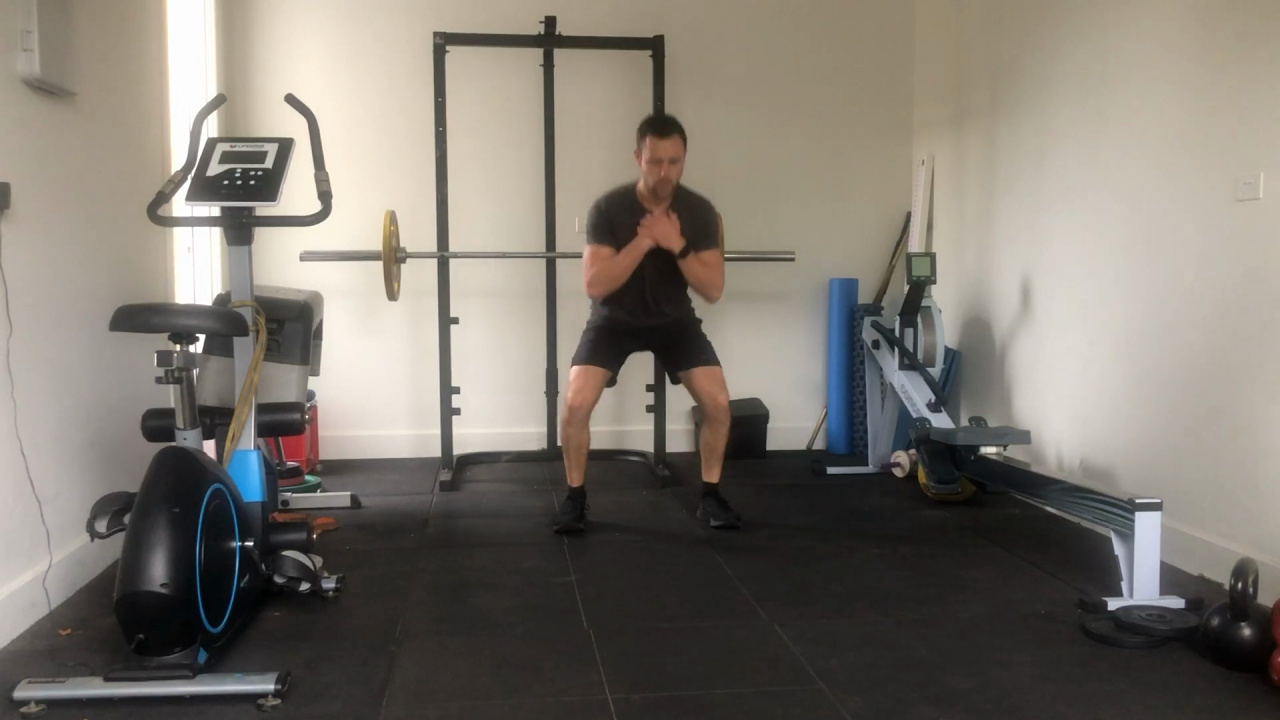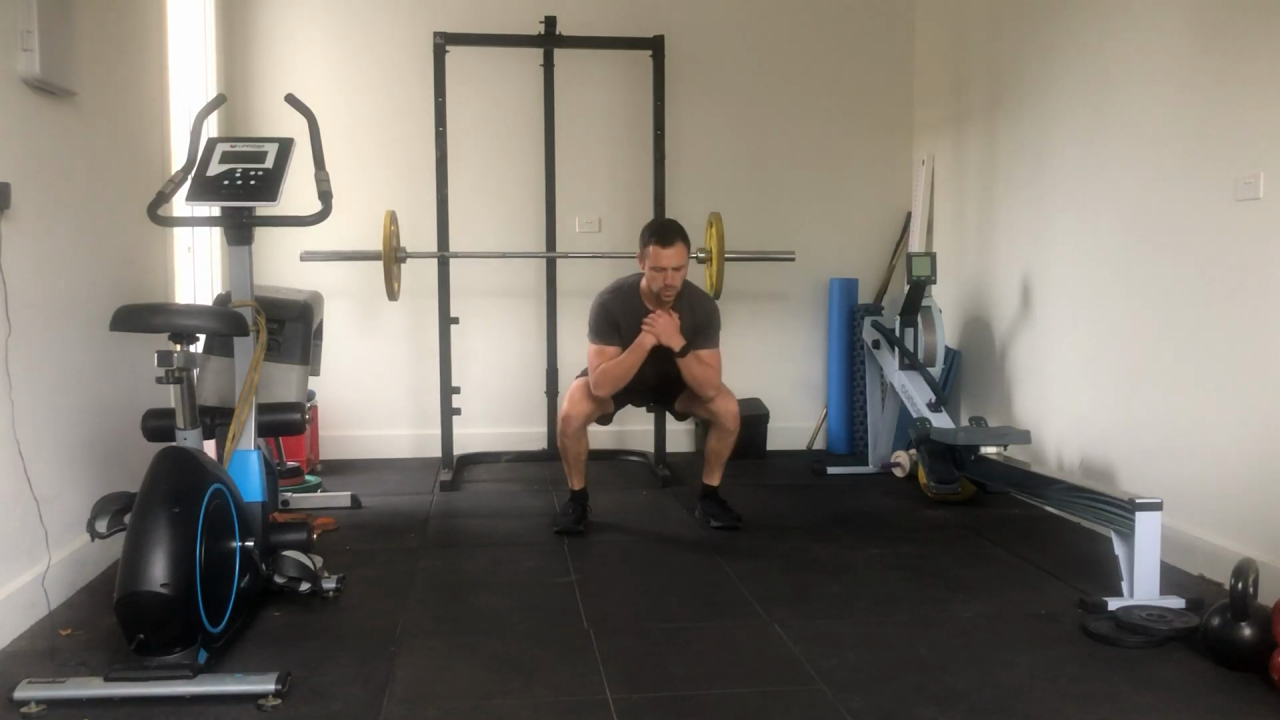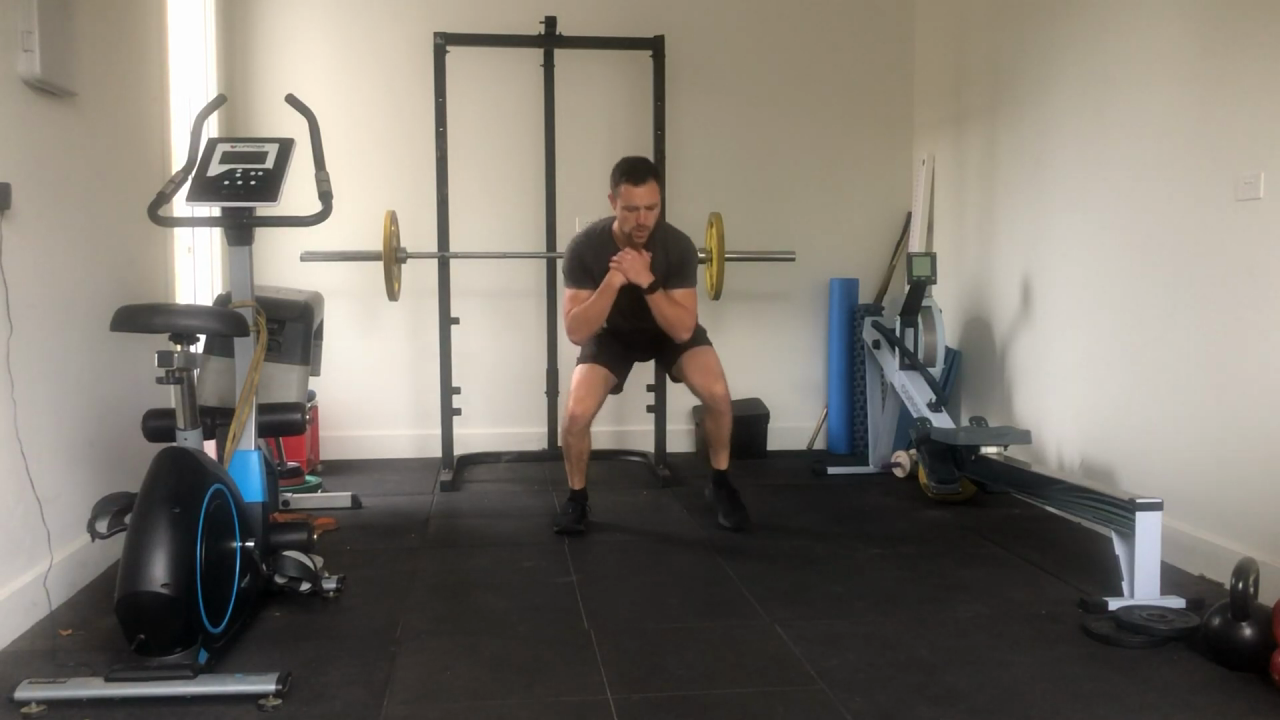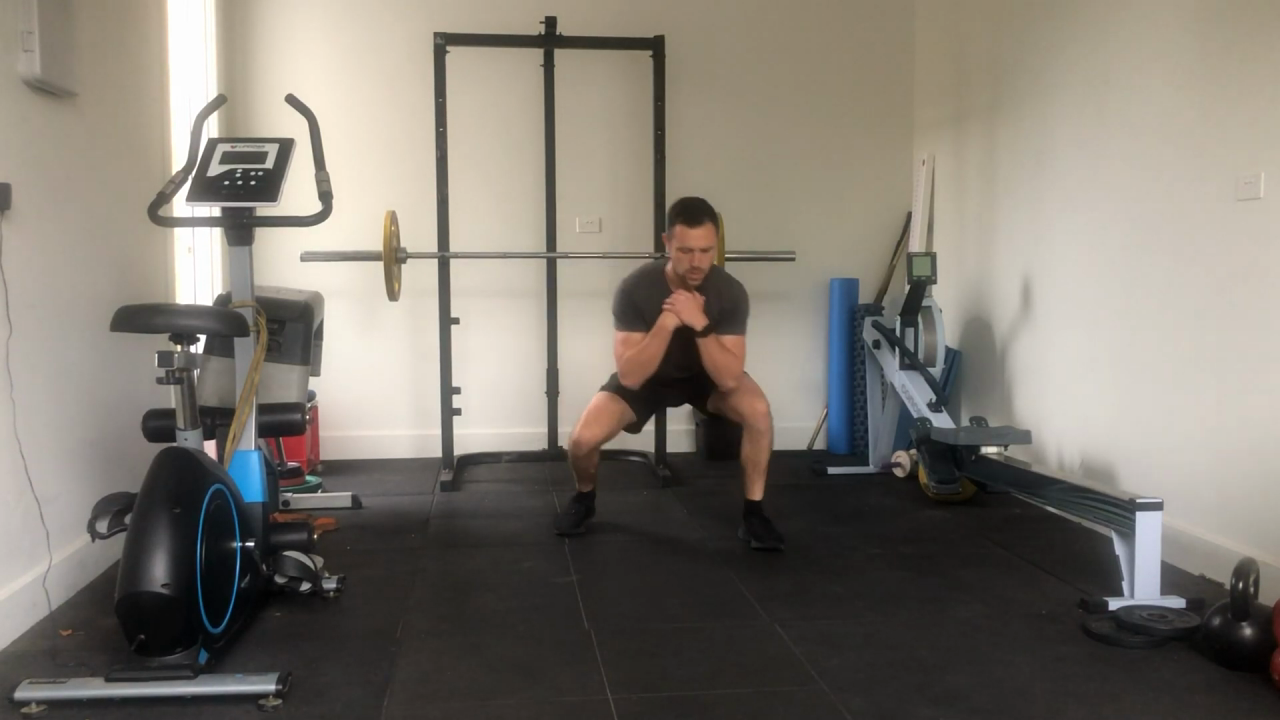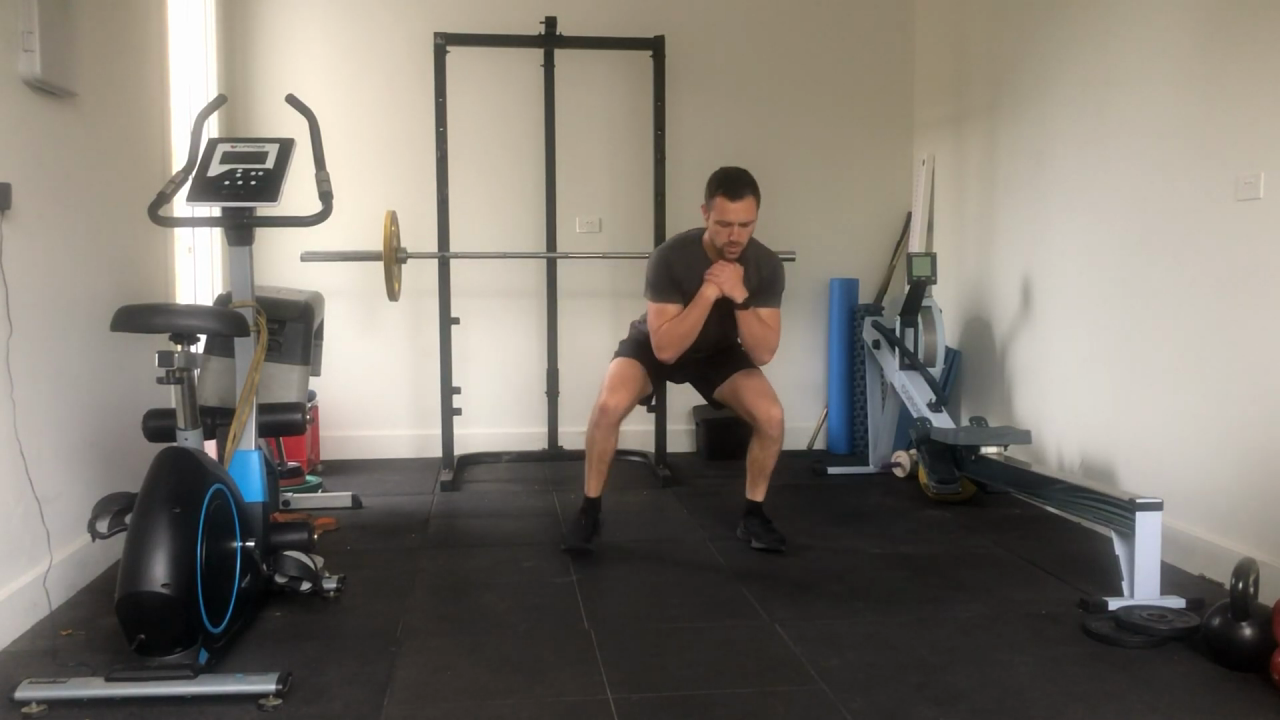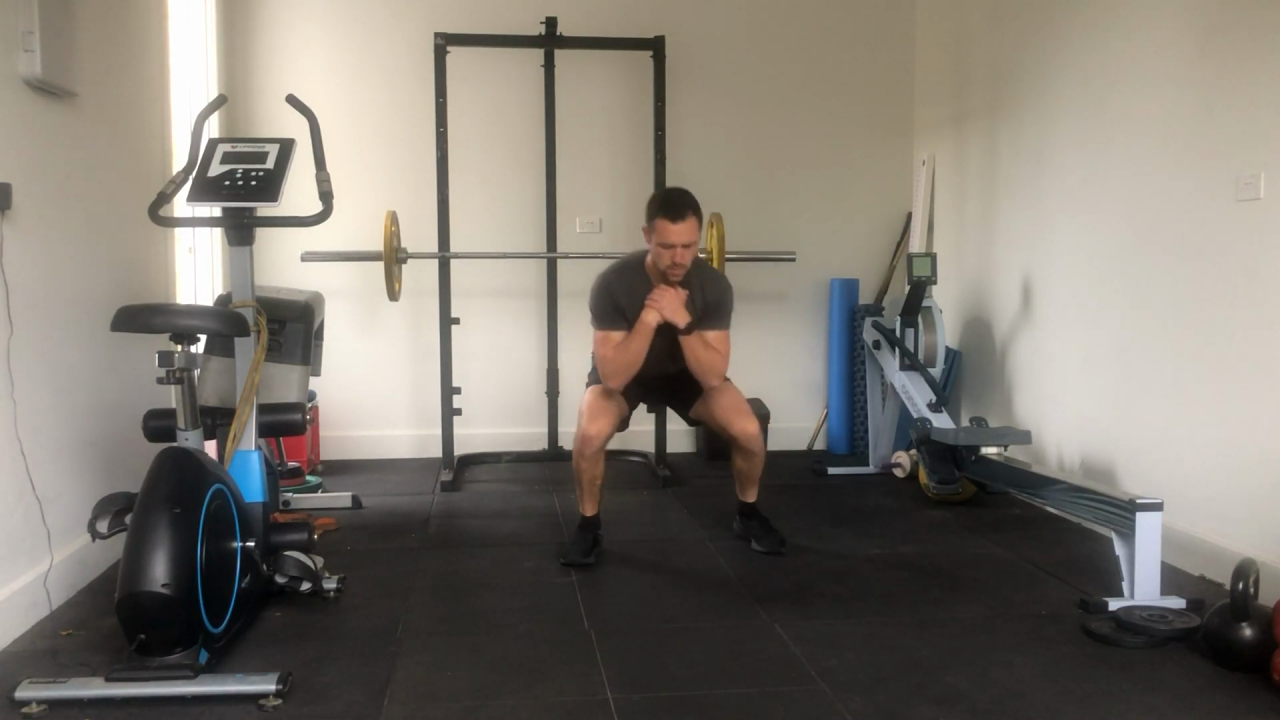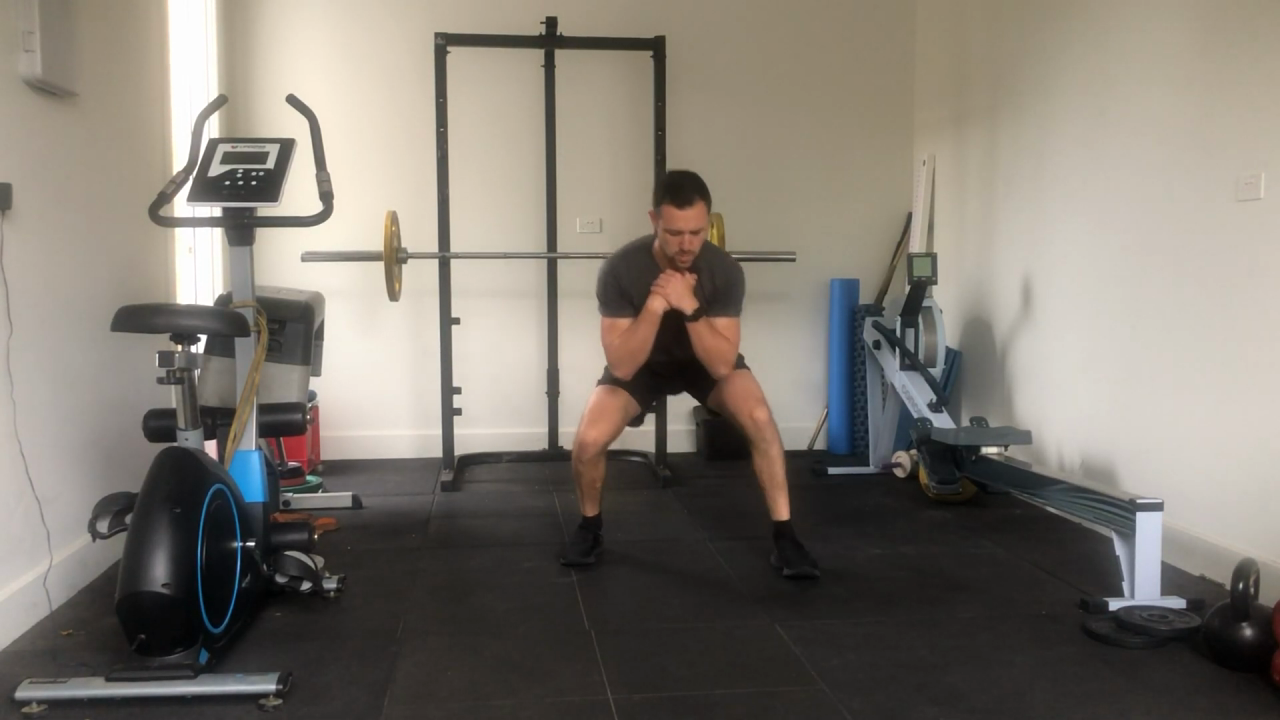
dt=0.4s
person 1, frame 1
left shoulder: (699, 211)
right shoulder: (609, 208)
left elbow: (713, 290)
right elbow: (594, 287)
left wrist: (678, 246)
right wrist: (643, 242)
left hip: (673, 319)
right hip: (616, 319)
left knee: (717, 401)
right knee: (576, 403)
left ankle: (710, 495)
right ankle: (575, 496)
person 1, frame 2
left shoulder: (702, 307)
right shoulder: (610, 303)
left elbow: (709, 389)
right elbow: (600, 386)
left wrist: (678, 345)
right wrist: (645, 341)
left hip: (674, 377)
right hip: (618, 376)
left knee: (728, 411)
right knee: (572, 414)
left ankle: (709, 496)
right ankle: (577, 499)
person 1, frame 3
left shoulder: (678, 245)
right shoulder: (584, 247)
left elbow: (684, 330)
right elbow: (576, 333)
left wrist: (647, 282)
right wrist: (612, 280)
left hip: (668, 327)
right hip: (612, 332)
left knee: (716, 393)
right knee: (577, 413)
left ankle: (720, 482)
right ankle: (577, 498)
person 1, frame 4
left shoulder: (730, 292)
right shoulder: (635, 290)
left elbow: (730, 378)
right elbow: (629, 376)
left wrist: (701, 325)
right wrist: (667, 322)
left hip: (703, 373)
right hip: (646, 374)
left knee: (757, 412)
right knee: (583, 439)
left ankle: (753, 514)
right ankle: (584, 499)
person 1, frame 5
left shoulder: (766, 266)
right shoulder: (671, 257)
left elbow: (764, 353)
right elbow: (665, 349)
left wrist: (741, 297)
right wrist: (708, 293)
left hip: (718, 350)
right hip: (654, 343)
left knee: (772, 417)
right knee: (609, 405)
left ankle: (753, 513)
right ankle: (590, 509)
person 1, frame 6
left shoulder: (713, 286)
right shoulder: (612, 283)
left elbow: (713, 377)
right elbow: (613, 378)
left wrist: (682, 320)
right wrist: (648, 317)
left hip: (685, 369)
right hip: (622, 368)
left knee: (748, 432)
right knee: (590, 434)
left ankle: (748, 513)
right ankle: (589, 526)
person 1, frame 7
left shoulder: (724, 270)
right shoulder: (620, 270)
left elbow: (723, 366)
right elbow: (621, 367)
left wrist: (690, 308)
right wrist: (654, 306)
left hip: (704, 357)
right hip: (642, 362)
left knee: (759, 419)
right knee: (588, 441)
left ankle: (784, 535)
right ankle: (590, 525)
